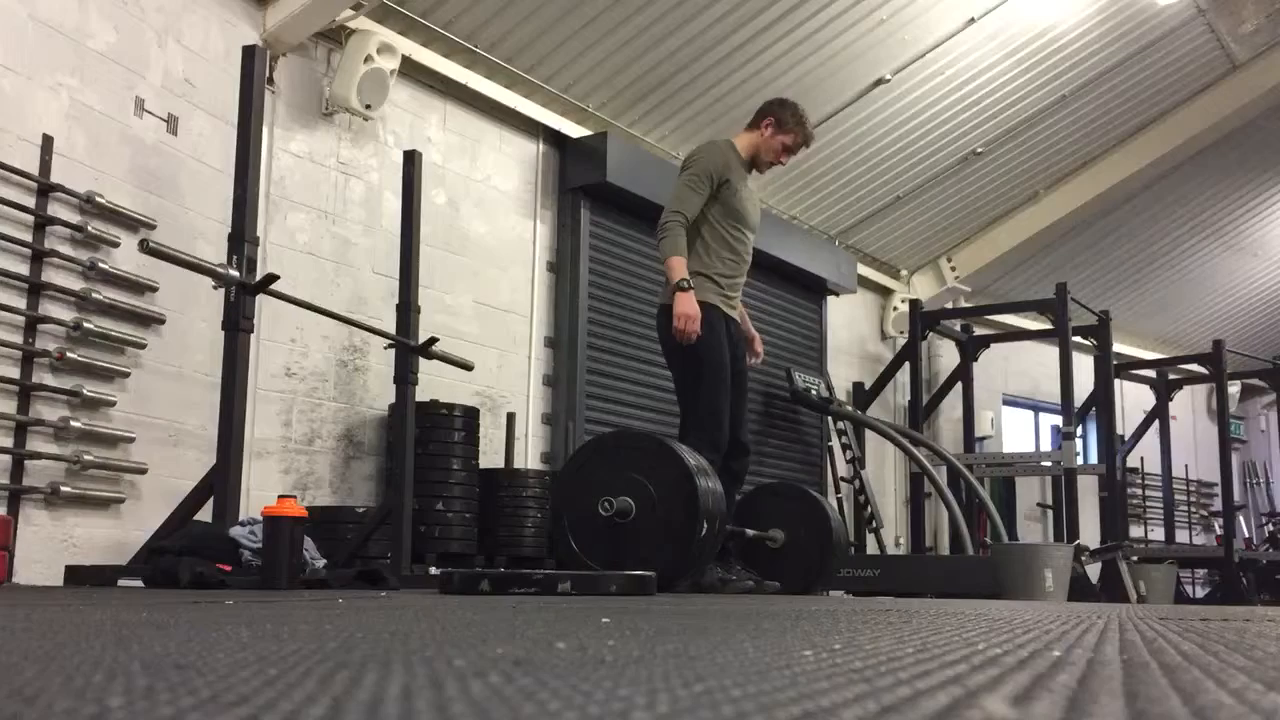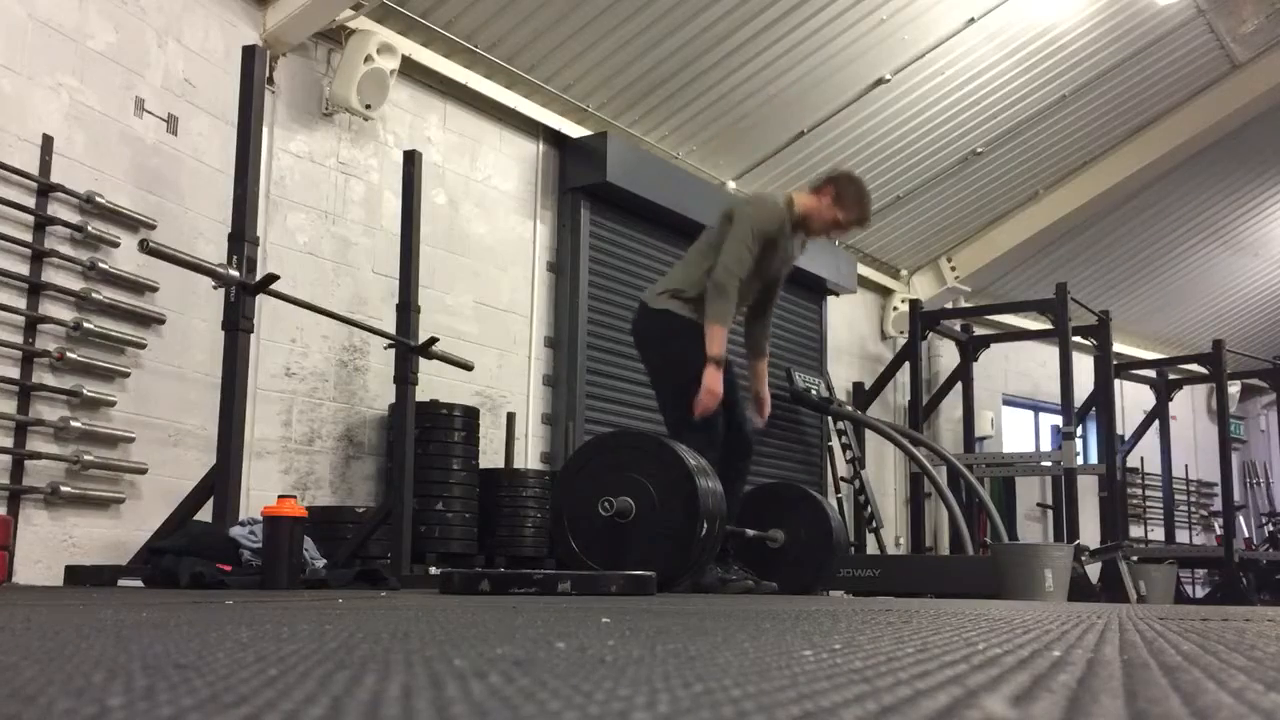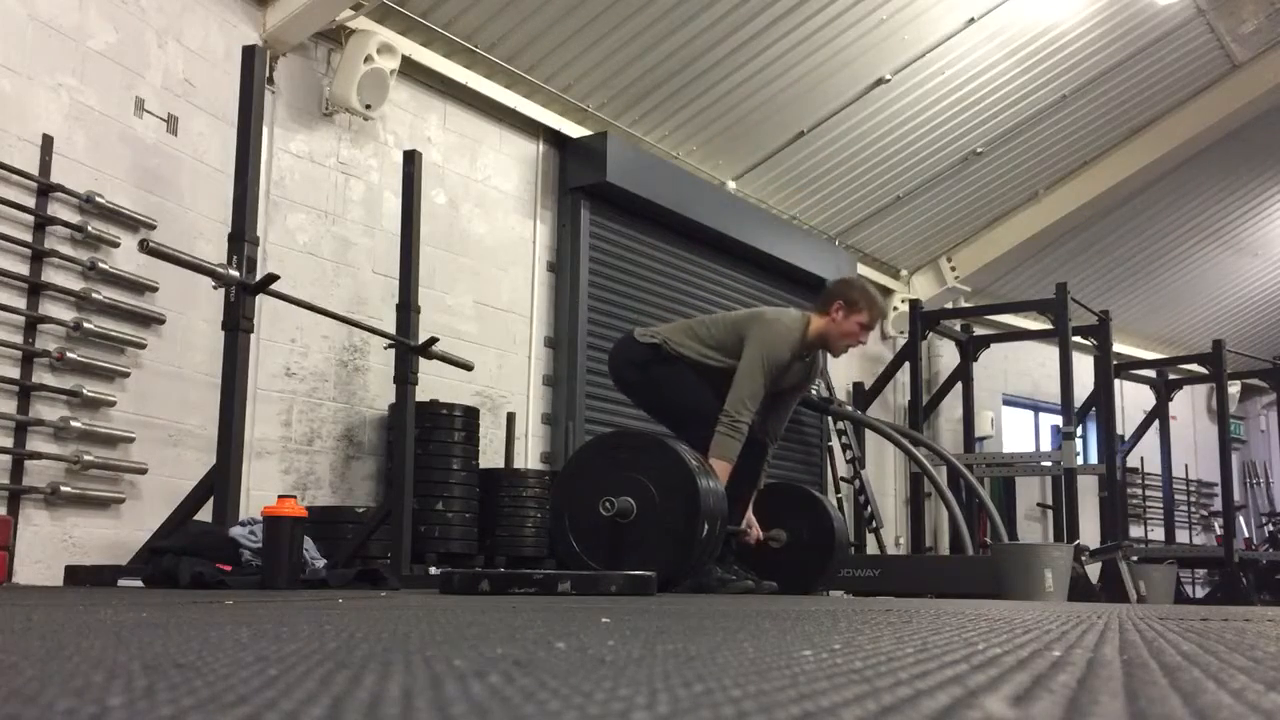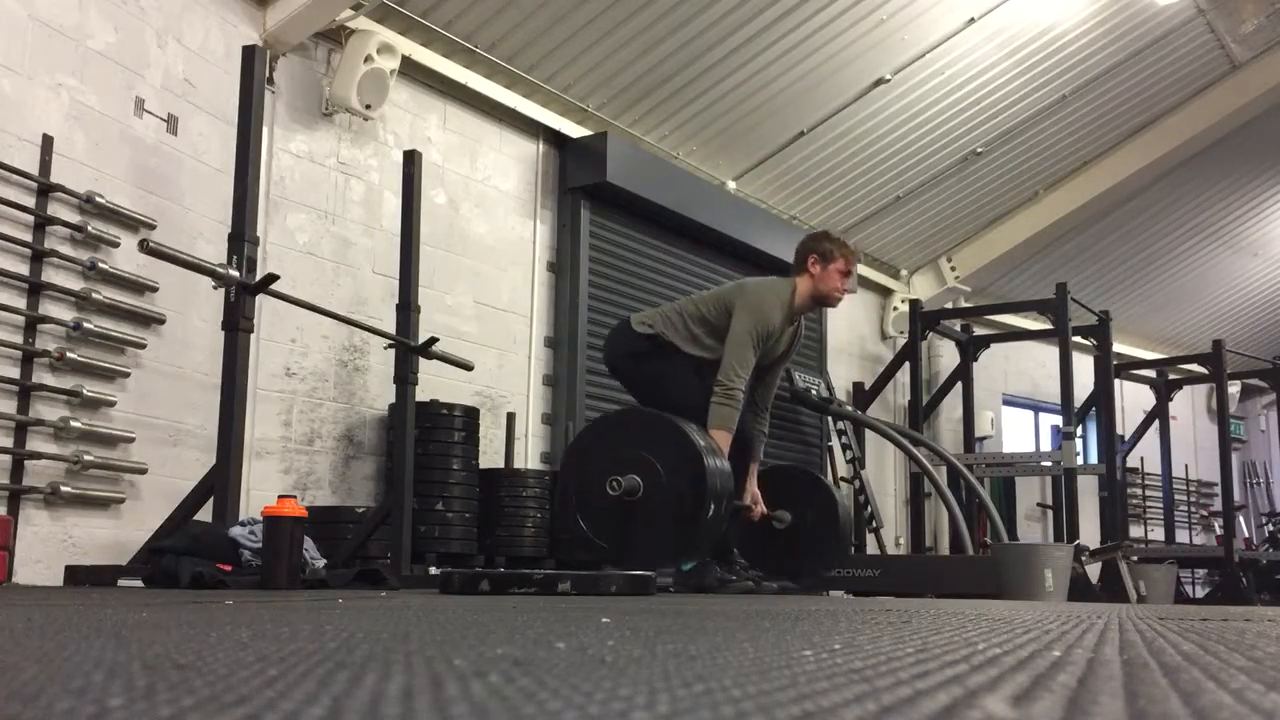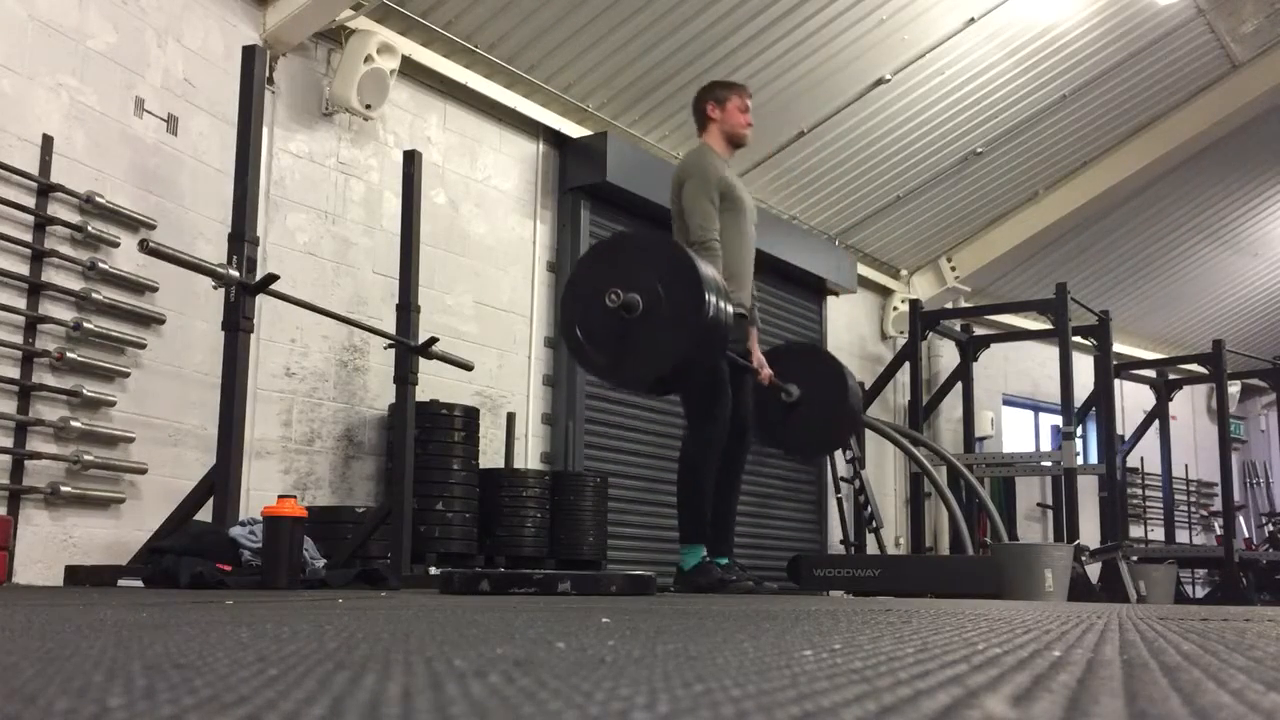
dt=1s
person 1, frame 1
left shoulder: (744, 186)
right shoulder: (712, 157)
right elbow: (672, 225)
left wrist: (746, 324)
right wrist: (682, 288)
left hip: (722, 322)
right hip: (694, 317)
left knee: (733, 445)
right knee: (705, 438)
left ankle: (719, 555)
person 1, frame 2
left shoulder: (795, 240)
right shoulder: (762, 212)
left elbow: (758, 316)
right elbow: (723, 285)
left wrist: (761, 383)
right wrist: (715, 363)
left hip: (693, 329)
right hip: (667, 321)
left knee: (736, 443)
right knee: (701, 438)
left ankle: (714, 555)
person 1, frame 3
left shoulder: (811, 363)
right shoulder: (777, 333)
left elbow: (768, 435)
right elbow: (735, 418)
left wrist: (744, 508)
left hip: (679, 367)
right hip: (643, 357)
left knee: (752, 444)
right knee: (717, 436)
left ankle: (718, 559)
person 1, frame 4
left shoulder: (794, 327)
right shoulder: (763, 301)
left elbow: (758, 408)
right elbow: (729, 389)
left wrist: (750, 482)
left hip: (675, 357)
right hip: (639, 345)
left knee: (734, 445)
right knee: (704, 434)
left ankle: (721, 560)
right ankle: (694, 566)
person 1, frame 5
left shoulder: (730, 180)
right shoulder: (701, 165)
right elbow: (704, 243)
left wrist: (753, 344)
left hip: (733, 326)
left knee: (735, 438)
right knee: (709, 431)
left ankle: (719, 557)
right ankle: (694, 562)
